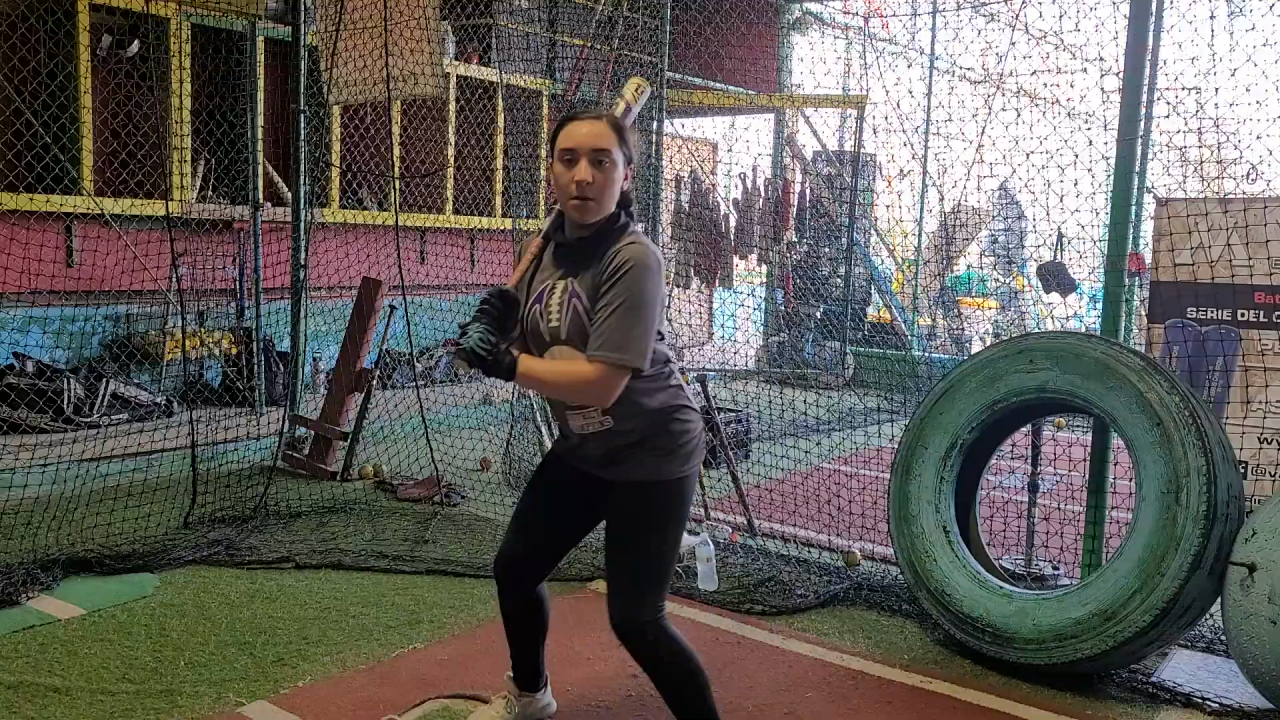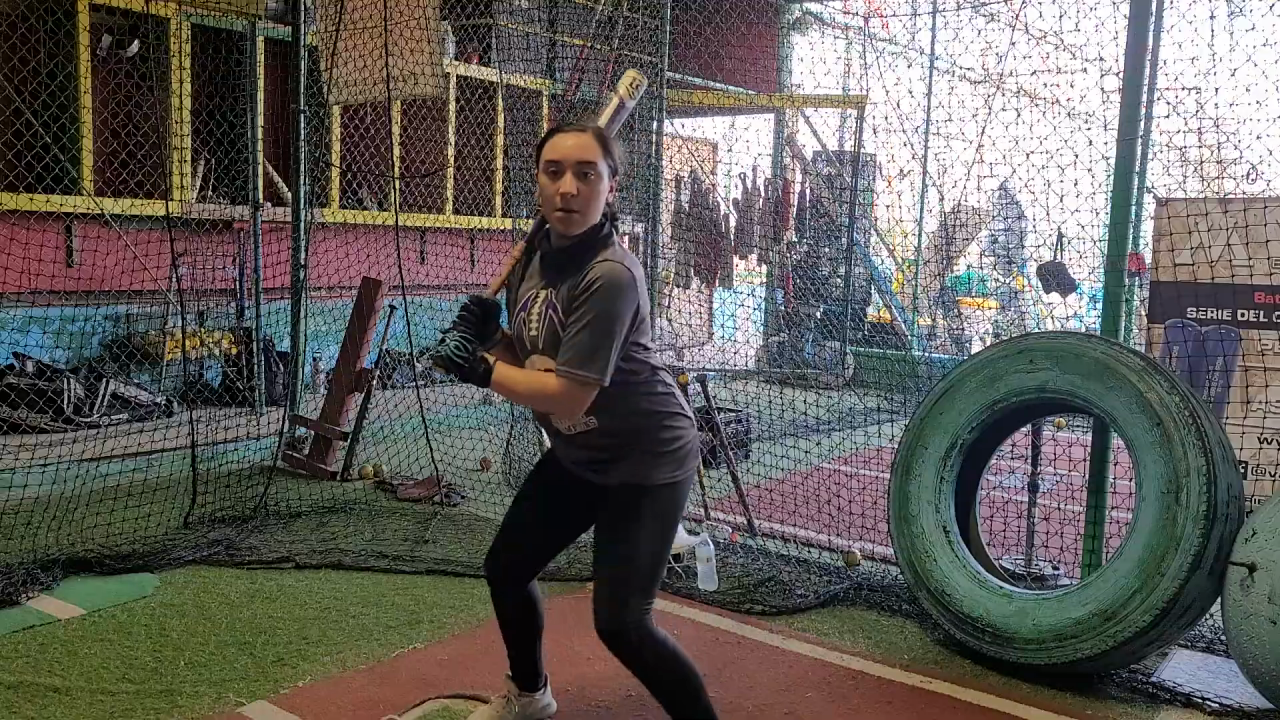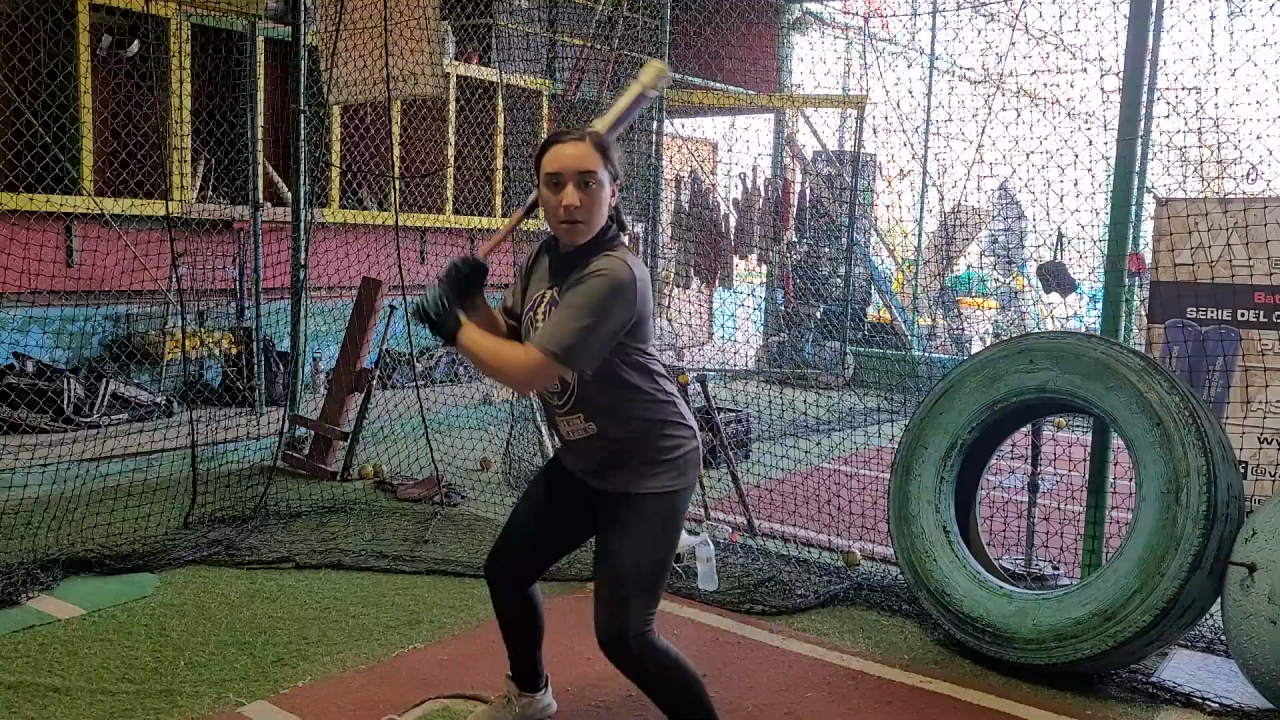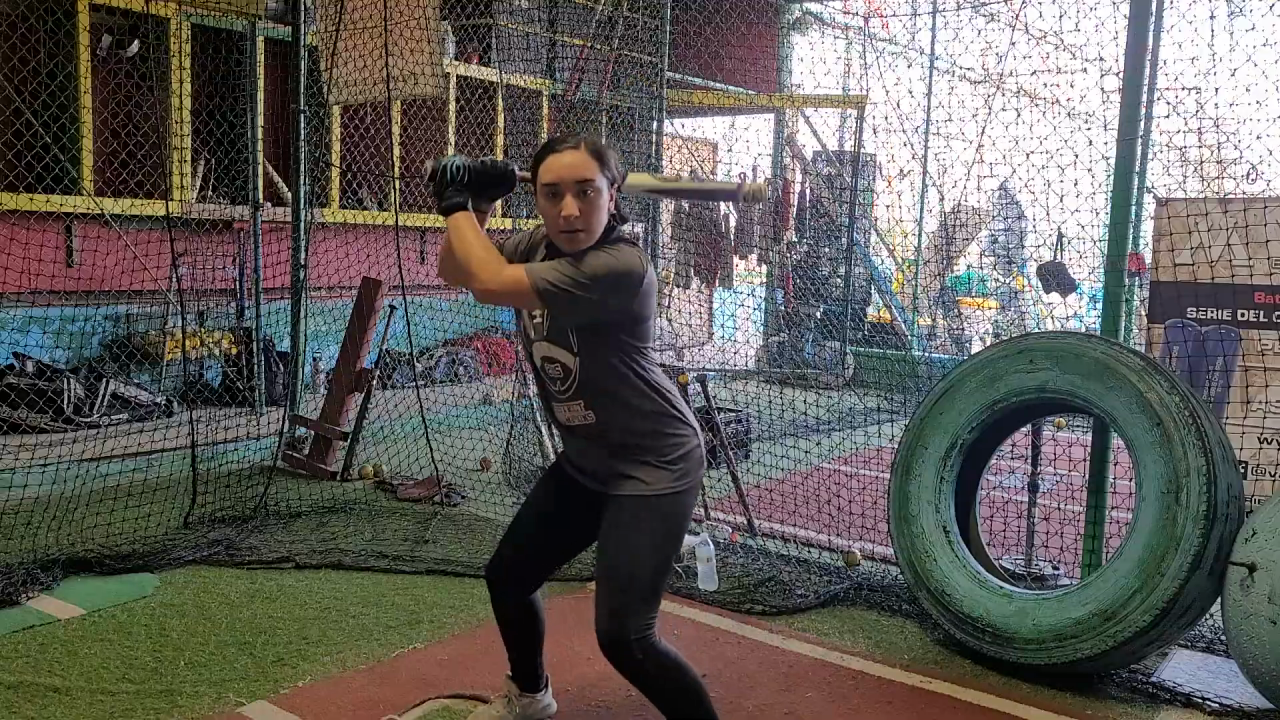
dt=0.2s
person 1, frame 1
left shoulder: (632, 261)
right shoulder: (548, 246)
left elbow: (601, 384)
right elbow: (537, 351)
left wrist: (505, 363)
right wrist: (501, 328)
left hip: (652, 454)
right hip: (579, 450)
left knee: (635, 619)
right knee: (515, 570)
person 1, frame 2
left shoulder: (610, 275)
right shoulder: (535, 253)
left elbow: (567, 397)
right elbow: (526, 360)
left wrist: (482, 371)
right wrist: (485, 335)
left hip: (645, 458)
right hip: (576, 454)
left knee: (621, 623)
right knee: (506, 568)
person 1, frame 3
left shoulder: (614, 275)
right shoulder: (543, 256)
left elbow: (532, 372)
right elbow: (509, 339)
left wrist: (455, 327)
right wrist: (466, 297)
left hip: (650, 466)
right hip: (582, 460)
left knee: (622, 634)
right knee: (505, 571)
person 1, frame 4
left shoulder: (622, 267)
right shoulder: (541, 245)
left elbow: (491, 284)
right elbow: (455, 271)
left wrist: (453, 202)
right wrist: (475, 200)
left hip: (652, 468)
right hip: (584, 463)
left knee: (623, 637)
right knee: (507, 577)
